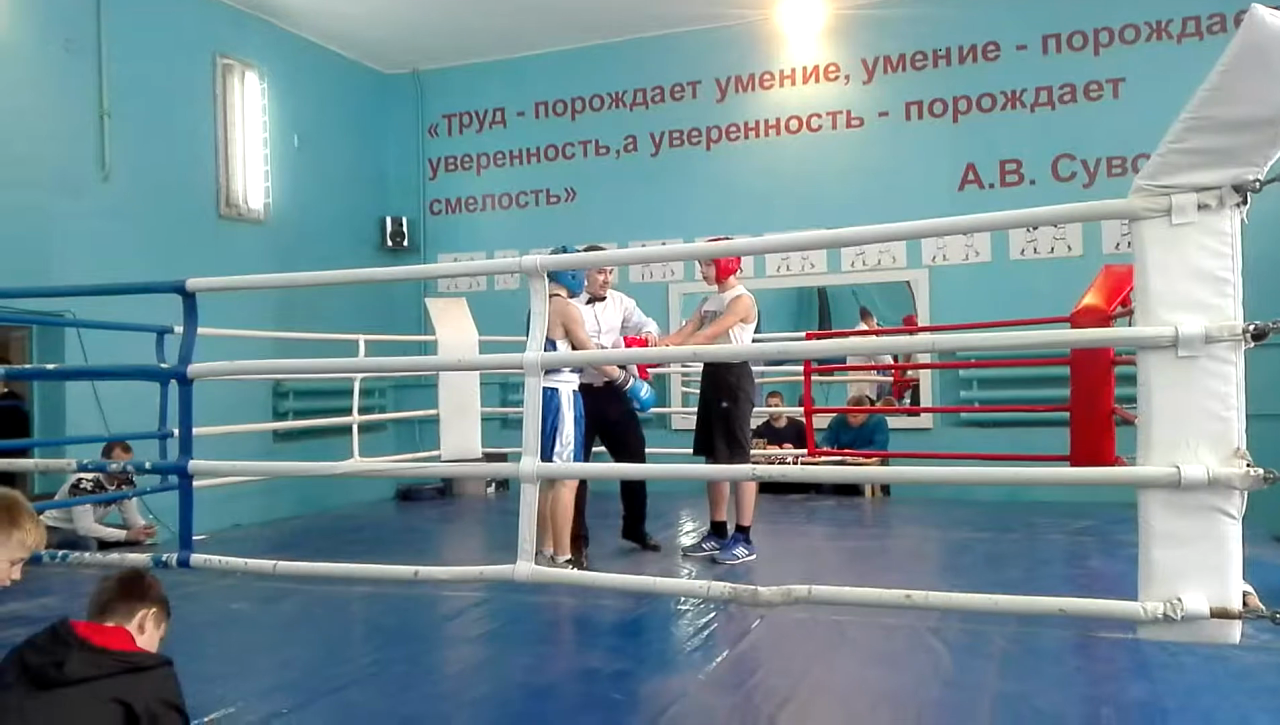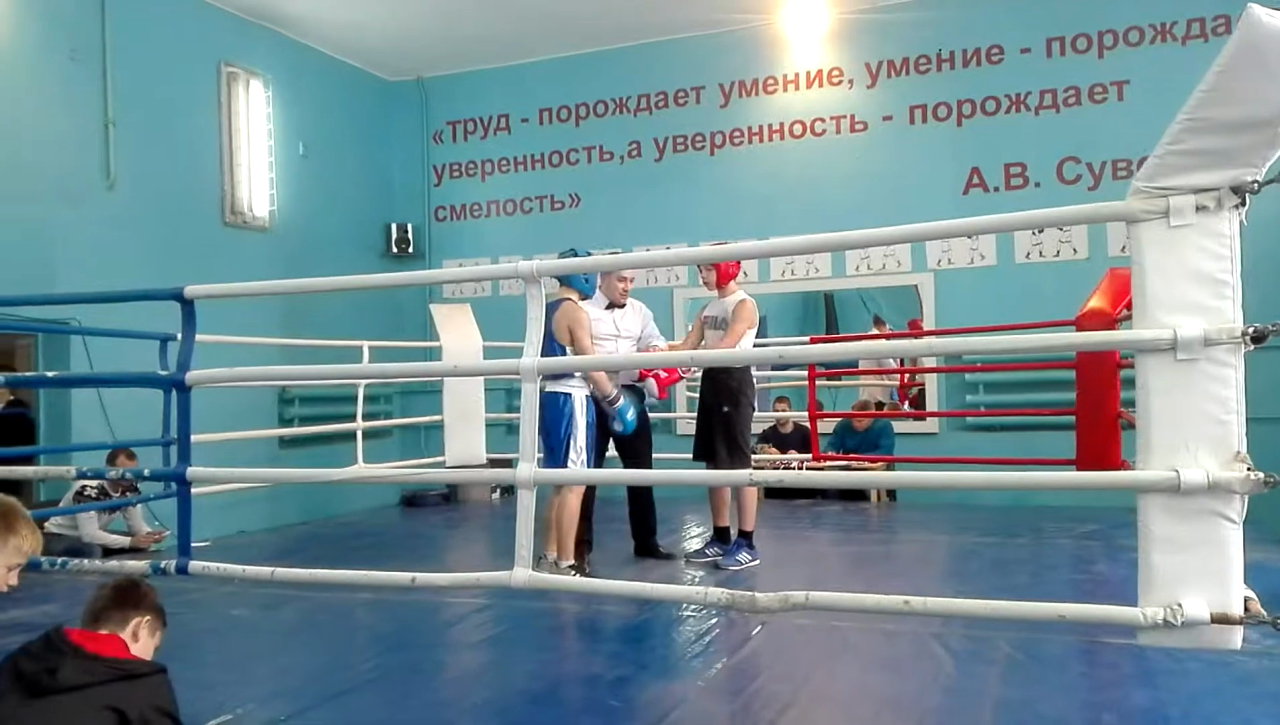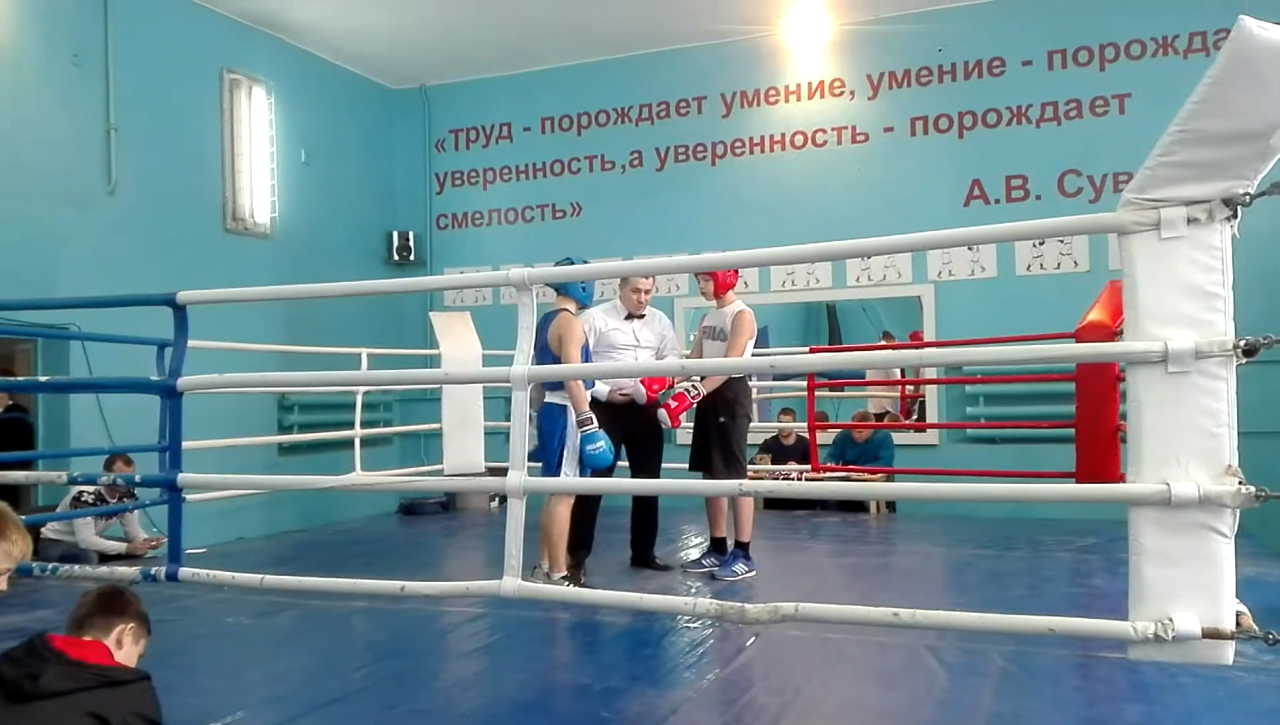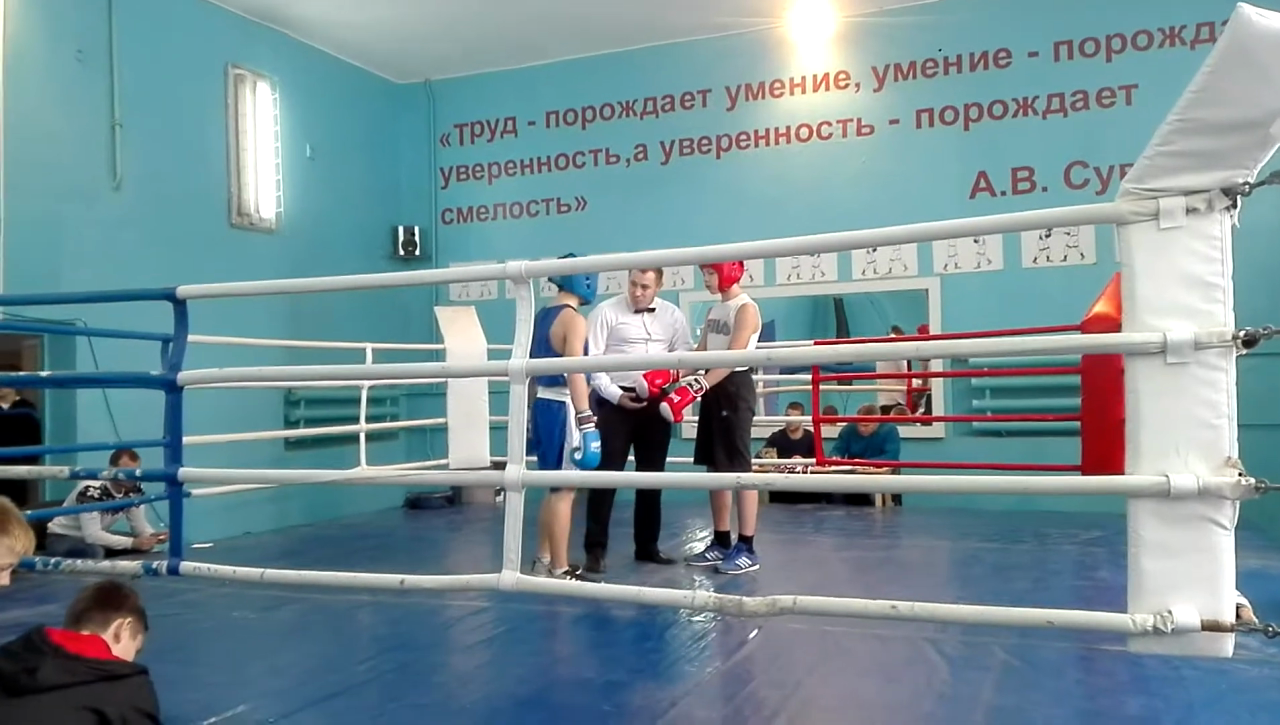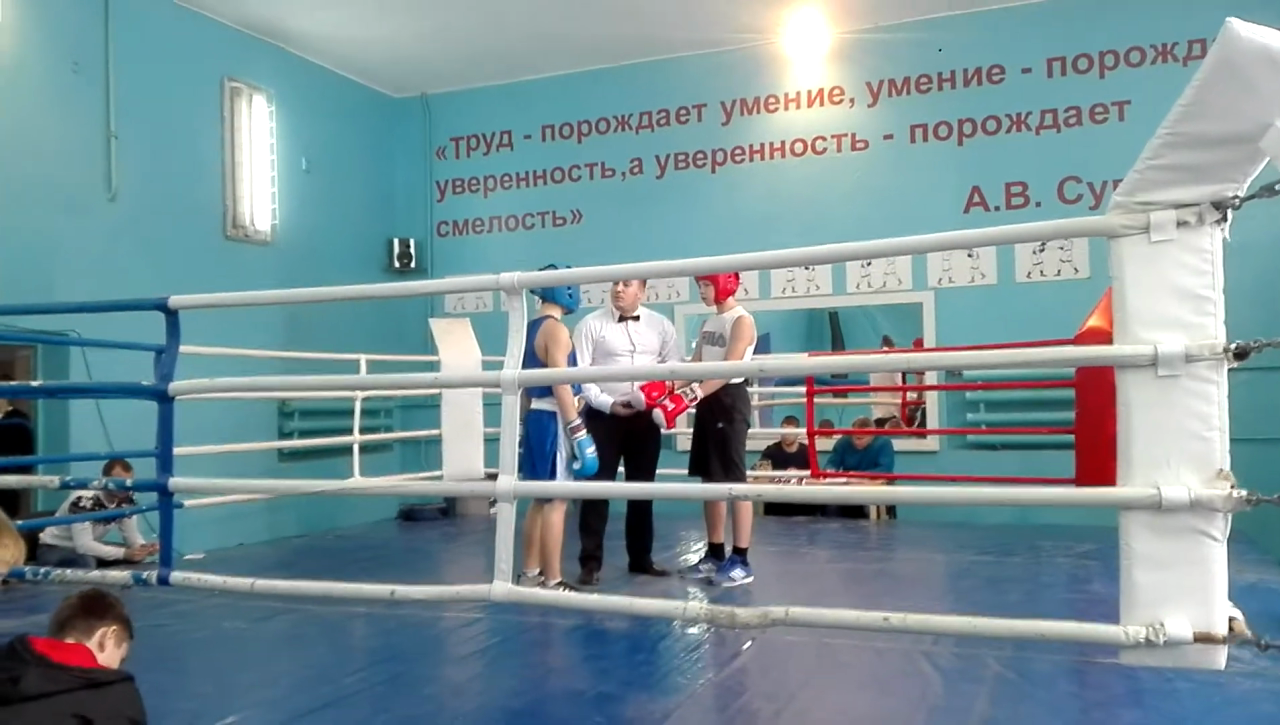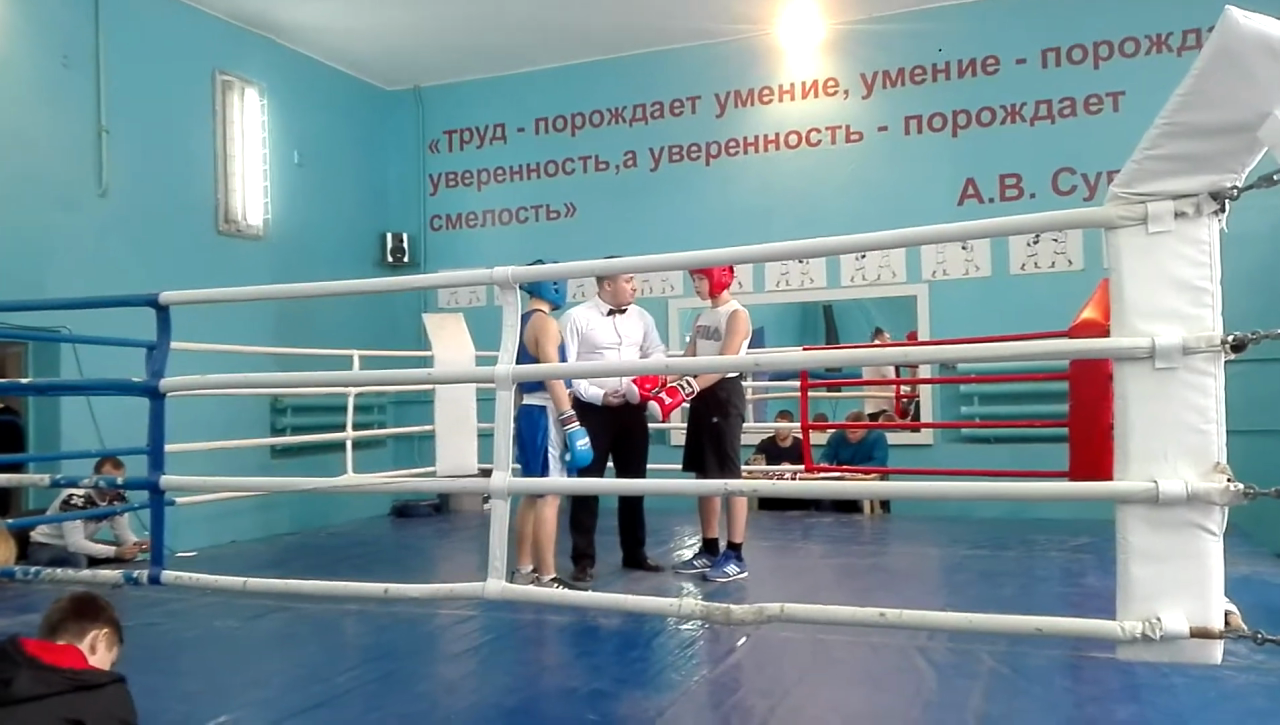
dt=0.3s
person 1, frame 1
right shoulder: (566, 308)
right elbow: (590, 353)
right wrist: (628, 381)
left hip: (545, 393)
right hip: (561, 395)
left knee: (553, 478)
right knee: (567, 479)
left ankle: (547, 551)
right ankle: (563, 558)
person 1, frame 2
left shoulder: (548, 311)
right shoulder: (575, 312)
right wrist: (616, 399)
left hip: (551, 398)
right hip: (571, 400)
left knee: (561, 483)
right knee: (574, 485)
left ankle: (550, 556)
right ankle: (565, 564)
person 1, frame 3
left shoulder: (545, 322)
right shoulder: (570, 323)
right elbow: (573, 378)
left wrist: (535, 420)
right wrist: (588, 424)
left hip: (549, 409)
right hip: (565, 411)
left knee: (555, 492)
right knee: (564, 495)
left ankle: (545, 567)
right ankle: (558, 576)
person 1, frame 4
left shoulder: (542, 316)
right shoulder: (574, 320)
right elbow: (575, 375)
left wrist: (529, 417)
right wrist: (587, 423)
left hip: (543, 404)
right hip: (563, 407)
left knee: (555, 487)
right knee: (564, 490)
left ankle: (544, 559)
right ankle: (559, 570)
person 1, frame 5
left shoulder: (530, 329)
right shoulder: (556, 330)
right elbow: (560, 385)
left wrist: (522, 428)
right wrist: (579, 431)
left hip: (534, 417)
right hip: (553, 419)
left knee: (540, 499)
right knee: (556, 501)
left ankle: (530, 573)
right ankle: (552, 582)
person 1, frame 6
left shoulder: (521, 323)
right shoulder: (545, 323)
right elbow: (552, 377)
right wrist: (571, 422)
left hip: (527, 412)
right hip: (545, 413)
left knee: (531, 494)
right knee: (548, 496)
left ankle: (524, 570)
right ankle: (546, 577)
person 2, frame 1
left shoulder: (742, 300)
right shoulder: (708, 302)
left elbow: (707, 337)
right elbow: (682, 335)
left hip: (734, 377)
right hip: (711, 376)
left knee: (738, 459)
right knee: (713, 459)
left ankle: (743, 538)
right ankle: (717, 533)
person 2, frame 2
left shoulder: (744, 305)
right shoulder: (708, 308)
left elbow: (724, 346)
right elbow: (687, 344)
left hip: (734, 381)
right hip: (711, 382)
left knee: (739, 463)
right knee: (715, 463)
left ankle: (746, 544)
right ankle: (721, 538)
person 2, frame 3
left shoulder: (742, 316)
right shoulder: (708, 318)
right elbow: (695, 360)
left wrist: (694, 392)
right wrist: (666, 382)
left hip: (731, 395)
right hip: (708, 396)
left knee: (735, 475)
right knee: (711, 474)
left ankle: (743, 555)
right ankle: (717, 549)
person 2, frame 4
left shoulder: (746, 309)
right shoulder: (714, 311)
right elbow: (701, 354)
left wrist: (696, 386)
right wrist: (670, 375)
left hip: (734, 388)
right hip: (712, 389)
left knee: (739, 468)
right knee: (716, 468)
left ankle: (746, 548)
right ankle: (721, 542)
person 2, frame 5
left shoulder: (742, 321)
right shoulder: (709, 323)
right elbow: (696, 366)
left wrist: (689, 395)
right wrist: (667, 387)
left hip: (729, 400)
right hip: (707, 402)
left knee: (734, 480)
right knee: (710, 480)
left ankle: (741, 561)
right ankle: (715, 554)
person 2, frame 6
left shoulder: (736, 315)
right shoulder: (702, 317)
right elbow: (688, 360)
left wrist: (685, 389)
left hip: (724, 394)
right hip: (701, 396)
left knee: (729, 475)
right knee: (704, 475)
left ankle: (735, 556)
right ankle: (710, 549)
person 3, frame 1
left shoulder: (620, 302)
left elbow: (643, 323)
left wrist: (647, 331)
left hip: (613, 392)
right hip: (579, 393)
left knee: (633, 458)
left ankle: (635, 527)
right ankle: (577, 542)
person 3, frame 2
left shoulder: (639, 311)
right shoulder: (581, 309)
left elbow: (654, 341)
left wrist: (656, 348)
left hip: (630, 397)
right hip: (592, 398)
left knee: (641, 469)
left ankle: (646, 541)
right ankle: (581, 547)
person 3, frame 3
left shoulder: (660, 321)
right shoulder: (595, 318)
left elbow: (673, 358)
right wrist: (604, 393)
left hip: (646, 408)
right hip: (606, 406)
left knee: (647, 480)
right knee: (595, 478)
left ankle: (643, 552)
right ankle: (577, 554)
person 3, frame 4
left shoulder: (672, 315)
right shoulder: (606, 312)
left elbow: (684, 353)
right elbow: (590, 360)
right wrist: (615, 396)
left hip: (656, 402)
right hip: (615, 401)
left knee: (652, 475)
right knee: (607, 473)
left ankle: (647, 546)
right ankle: (595, 549)
person 3, frame 5
left shoulder: (660, 325)
right shoulder: (591, 325)
left elbow: (674, 363)
right wrist: (607, 403)
left hip: (645, 415)
right hip: (603, 415)
left knee: (643, 487)
left ankle: (641, 558)
right ankle: (591, 563)
person 3, frame 6
left shoulder: (641, 317)
right shoulder: (576, 318)
left elbow: (656, 354)
right wrist: (598, 396)
left hip: (633, 408)
right hip: (592, 409)
left knee: (633, 481)
right knee: (588, 482)
left ankle: (635, 553)
right ankle: (583, 560)
